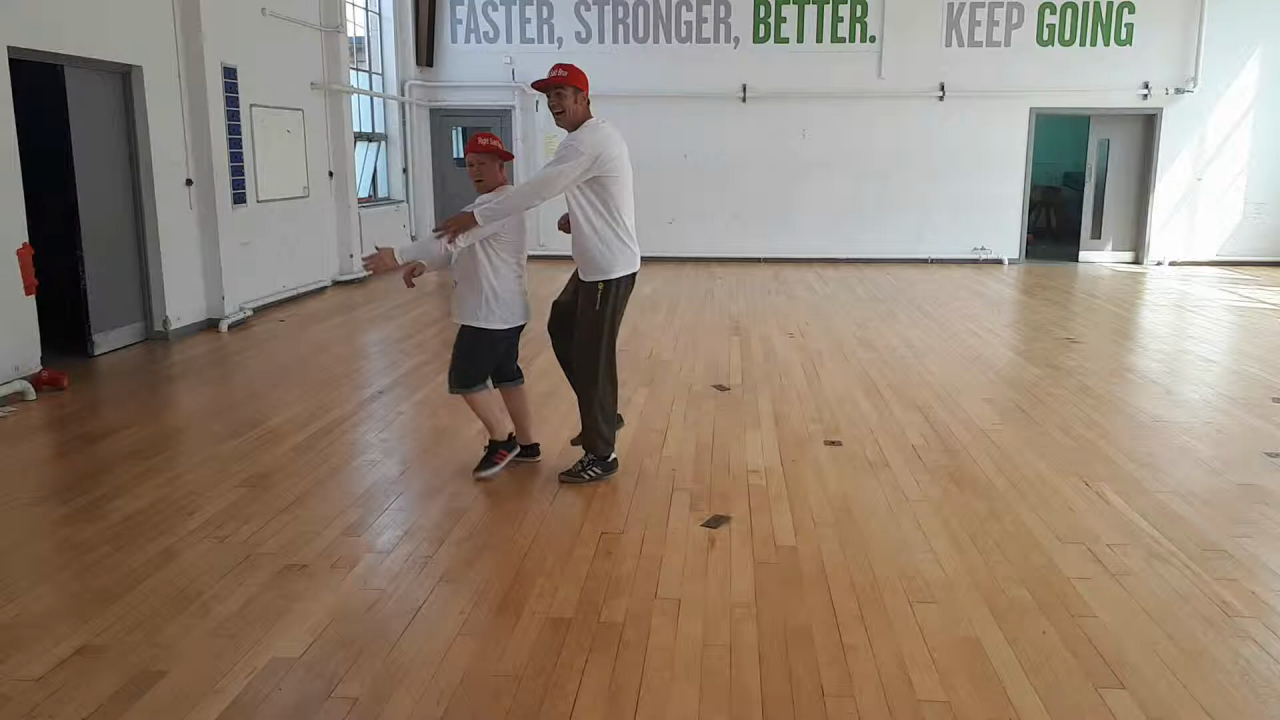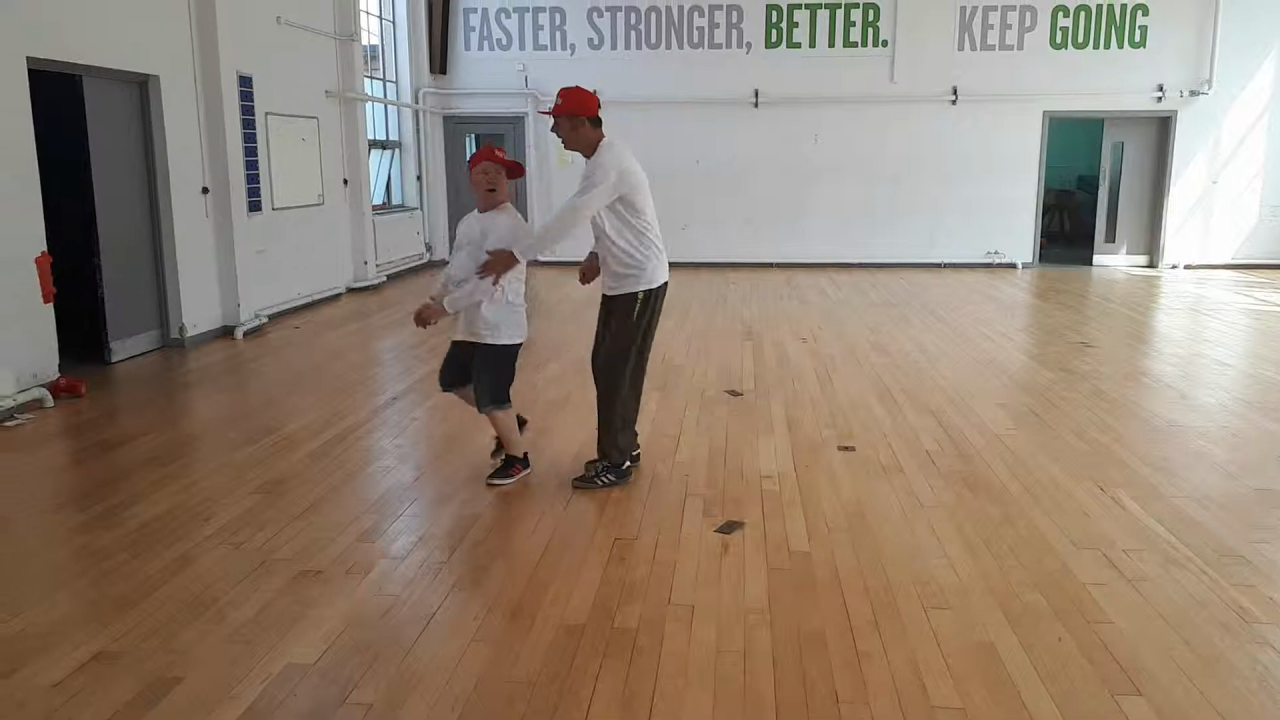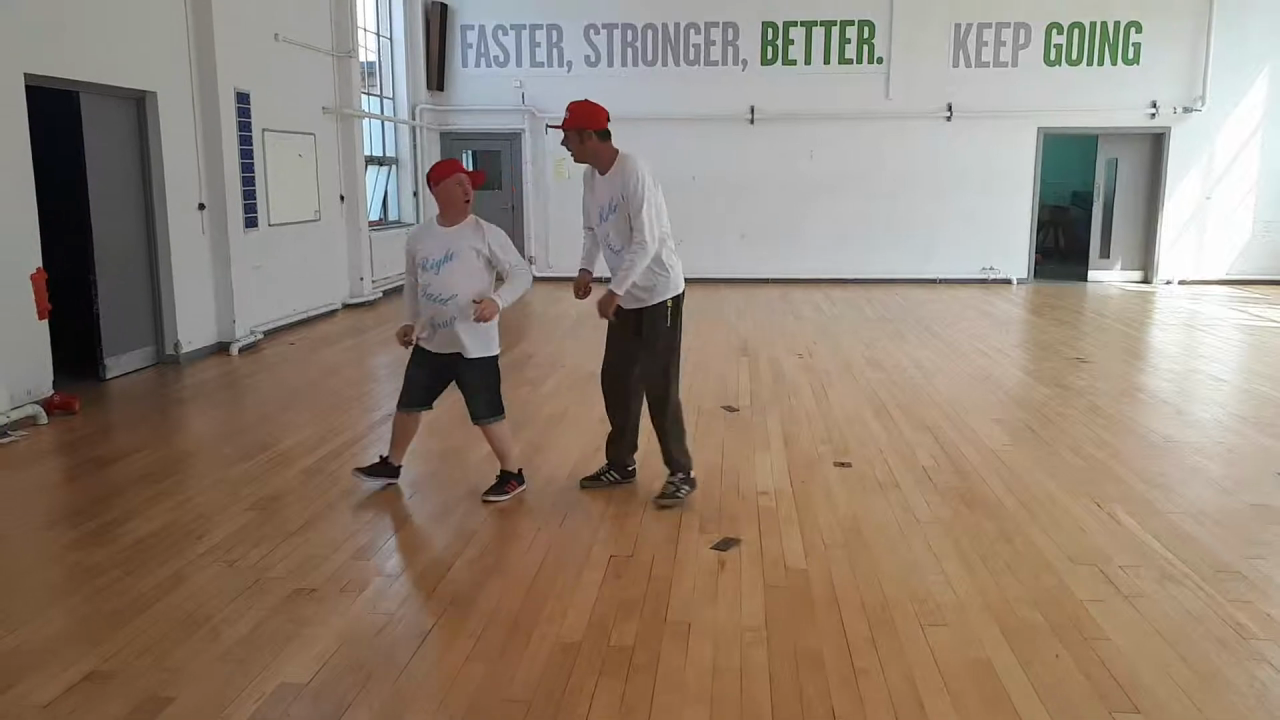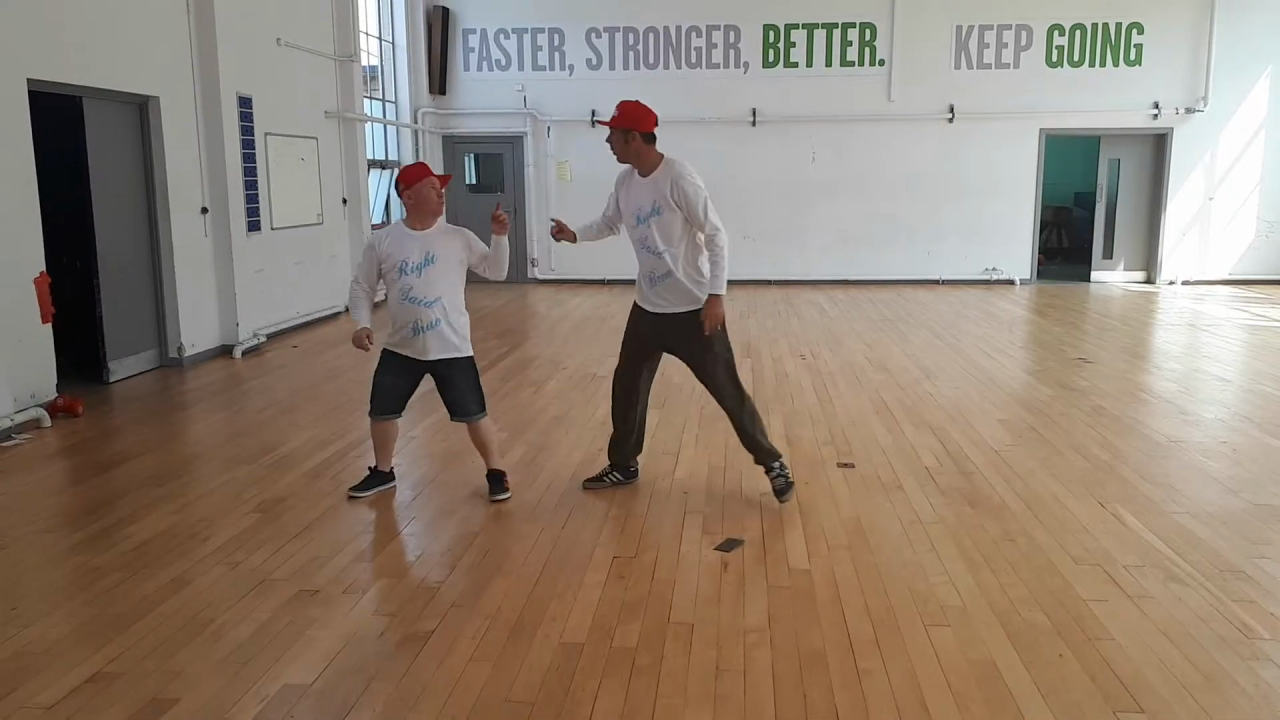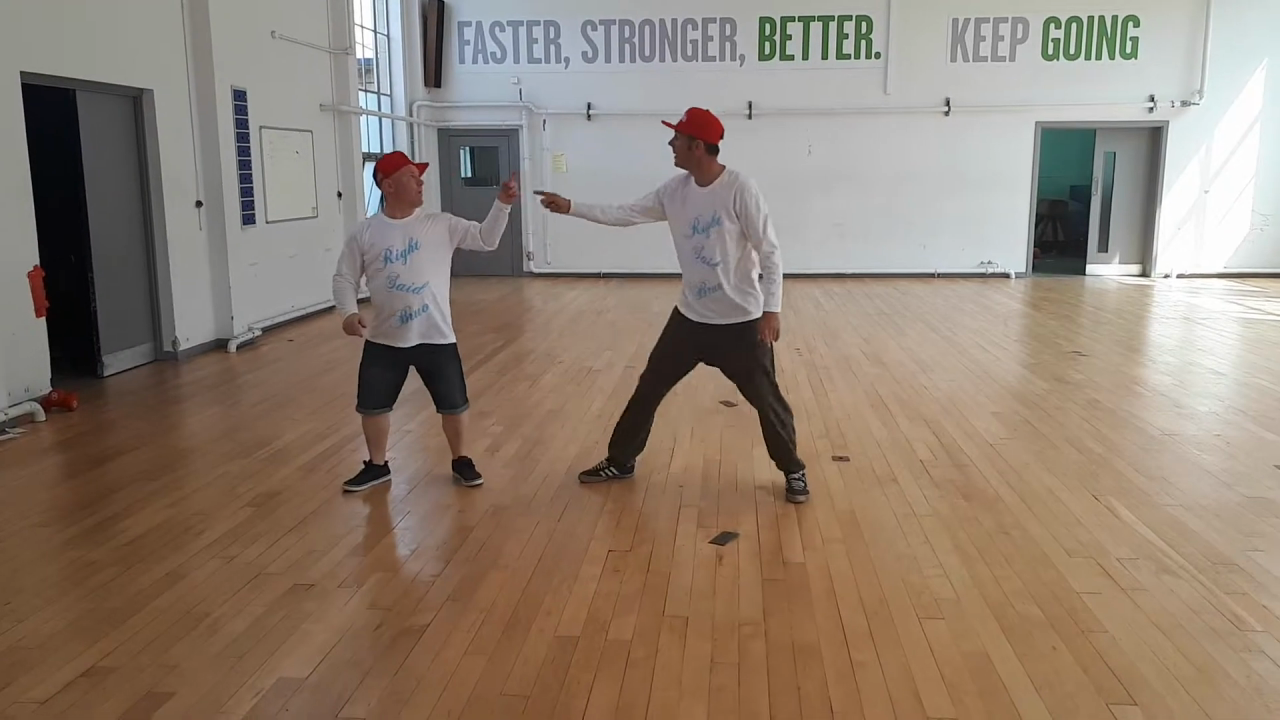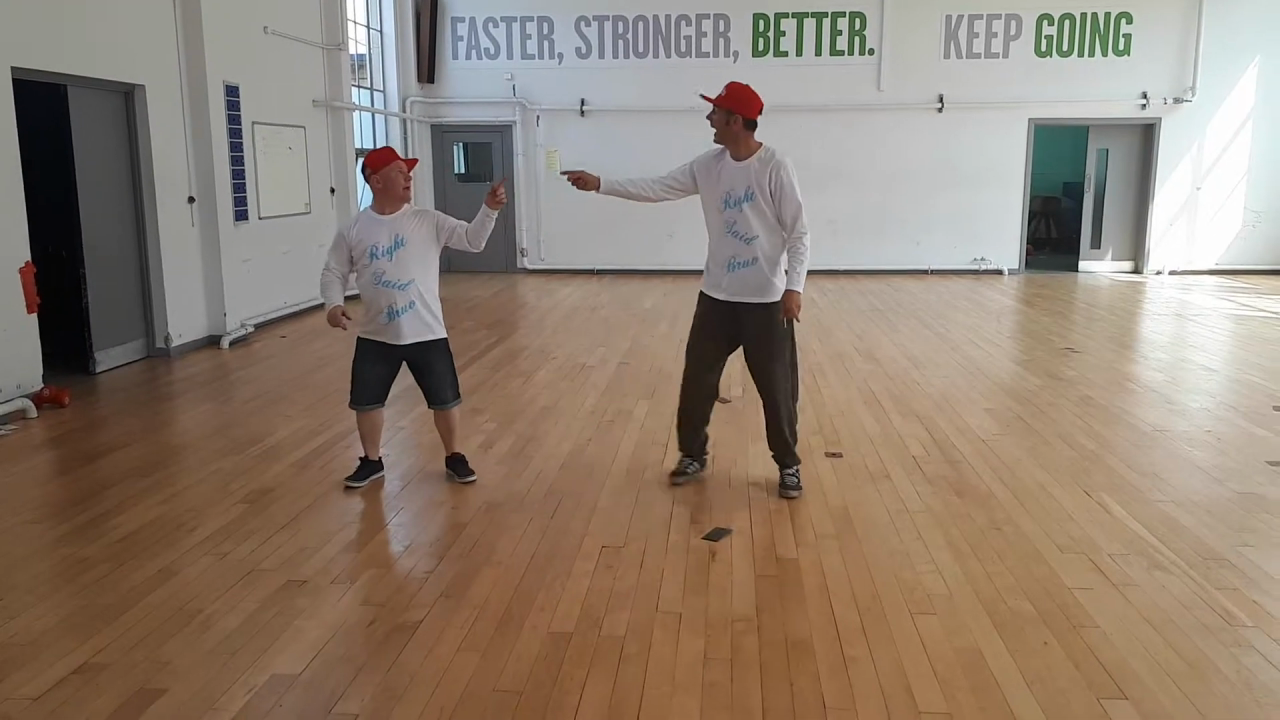
dt=0.2s
person 1, frame 1
left shoulder: (588, 141)
right shoulder: (598, 134)
left elbow: (536, 189)
left wrist: (474, 217)
right wrist: (574, 216)
left hip: (608, 270)
right hip: (595, 265)
left knee: (592, 360)
right knee: (562, 329)
left ankle: (601, 455)
right ankle: (604, 420)
person 1, frame 2
left shoulder: (609, 163)
right shoulder: (601, 158)
left elbow: (569, 218)
left wrist: (515, 255)
right wrist: (597, 255)
left hip: (640, 283)
right hip: (620, 281)
left knee: (618, 374)
right knee: (604, 366)
left ankle: (616, 463)
right ankle: (622, 448)
person 1, frame 3
left shoulder: (634, 175)
right shoulder: (591, 177)
left elbow: (647, 240)
left wrist: (617, 291)
right wrist: (586, 268)
left hip: (658, 295)
right hip: (622, 299)
left knee: (659, 386)
right knee: (616, 382)
left ankle: (680, 472)
right ankle: (621, 462)
person 1, frame 4
left shoulder: (679, 178)
right shoulder: (626, 181)
left elbow: (715, 235)
right elbow: (609, 222)
left wrist: (714, 294)
right wrist: (574, 233)
left hip: (692, 305)
right hip: (648, 307)
left knee: (725, 387)
right knee: (628, 383)
left ankle: (771, 462)
right ankle: (623, 464)
person 1, frame 5
left shoulder: (741, 190)
right shoulder: (675, 190)
left elbow: (769, 253)
right elbow: (628, 214)
left wrist: (772, 309)
right wrist: (571, 207)
left hip: (741, 317)
right hip: (691, 315)
left knee: (766, 398)
right knee: (650, 387)
left ankle: (792, 470)
right ankle: (621, 460)
person 1, frame 6
left shoulder: (776, 167)
right shoulder: (708, 165)
left elbow: (798, 231)
right elbow: (658, 188)
left wrist: (794, 286)
right wrist: (600, 184)
left hip: (767, 296)
right hip: (717, 294)
left knee: (776, 385)
right knee: (698, 377)
left ankle: (787, 464)
right ankle: (693, 453)
person 2, frame 1
left shoulder: (497, 205)
right shoulder: (492, 202)
left elbow: (452, 243)
right elbow: (459, 247)
left wrist: (398, 257)
right wrist: (422, 264)
left hip: (489, 314)
right hip: (507, 312)
left knee: (465, 382)
right knee: (507, 377)
left ankle: (502, 441)
right ankle: (526, 444)
person 2, frame 2
left shoulder: (510, 224)
right shoulder: (470, 221)
left elbow: (493, 279)
left wrist: (443, 305)
right wrist: (438, 298)
left hip: (497, 331)
right hip: (469, 328)
left knee: (491, 400)
right knee: (453, 381)
left ankle: (517, 458)
right ankle: (511, 421)
person 2, frame 3
left shoulder: (486, 235)
right shoulder: (419, 237)
left elbow: (521, 275)
left wrist: (497, 301)
right wrist: (409, 321)
left hip: (475, 345)
right hip: (430, 342)
left knee: (487, 414)
right knee: (409, 405)
left ankle: (512, 475)
right ankle: (391, 465)
person 2, frame 4
left shoulder: (458, 239)
right shoulder: (382, 241)
left elbow: (496, 271)
right elbow: (361, 287)
left wrist: (500, 237)
right wrist: (361, 324)
left hip: (451, 346)
right hip: (401, 346)
left knee: (472, 413)
right knee: (382, 411)
left ankle: (496, 471)
right ankle: (383, 471)
person 2, frame 5
left shoulder: (441, 225)
right shoulder: (364, 234)
left elbow: (486, 239)
right elbow: (344, 278)
left wrist: (502, 204)
right wrist: (349, 312)
left hip: (436, 336)
right hip: (384, 339)
left knee: (454, 405)
right knee: (372, 406)
left ankle: (460, 460)
right ankle: (377, 465)
person 2, frame 6
left shoulder: (429, 221)
right shoulder: (353, 230)
left elbow: (473, 241)
right elbow: (334, 272)
left wrist: (490, 209)
right wrist: (334, 303)
left hip: (427, 332)
right hip: (376, 335)
left knee: (445, 400)
right knee: (365, 401)
left ankle: (454, 457)
right ankle: (371, 461)
